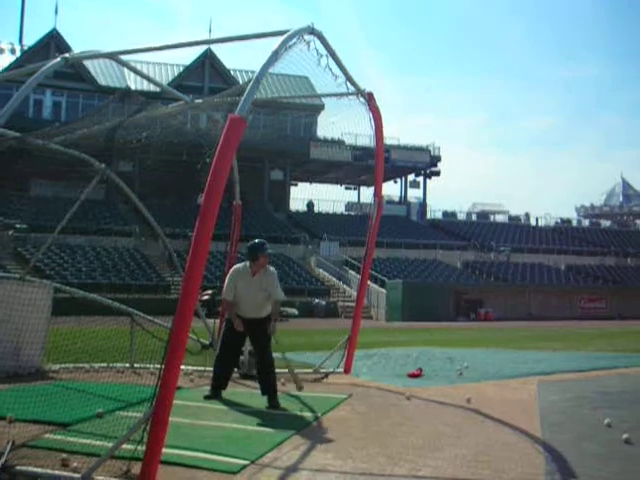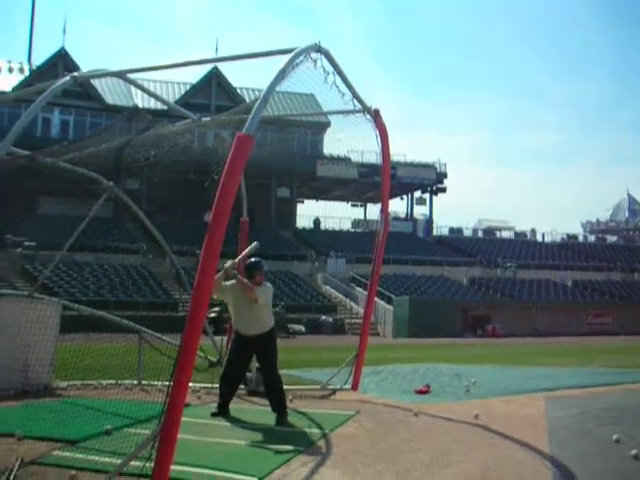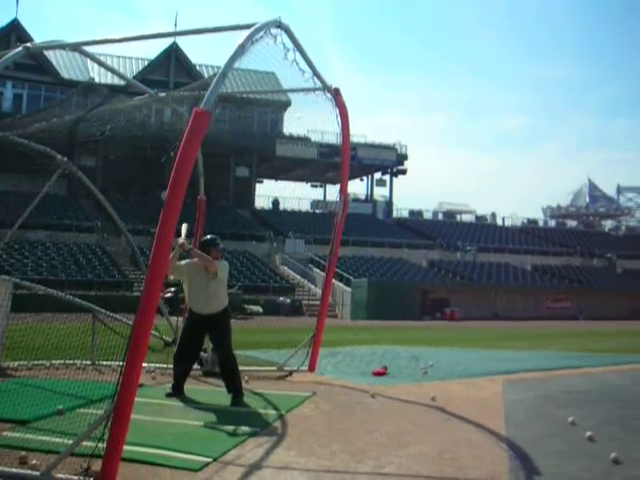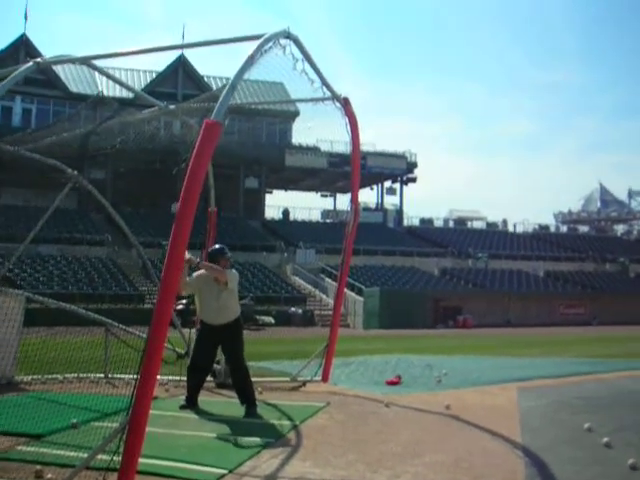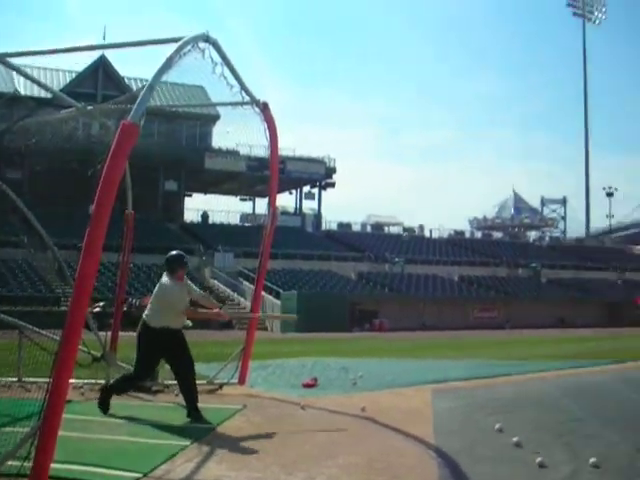
dt=0.7s
person 1, frame 1
left shoulder: (271, 273)
right shoulder: (236, 271)
left elbow: (277, 299)
right elbow: (227, 299)
left wrist: (273, 321)
right wrist: (234, 319)
left hip: (261, 321)
right hip: (237, 319)
left knee: (265, 358)
right knee: (225, 355)
left ankle: (271, 396)
right ankle: (216, 389)
person 1, frame 2
left shoulder: (267, 289)
right shoulder: (233, 287)
left elbow: (251, 292)
right elbow: (213, 288)
left wrist: (233, 274)
right wrist: (225, 272)
left hip: (265, 337)
right hip: (242, 337)
left knee: (271, 375)
right knee: (230, 373)
left ankle: (281, 413)
right ankle: (223, 406)
person 1, frame 3
left shoulder: (223, 266)
right shoulder: (189, 265)
left elbow: (210, 264)
right elbow: (169, 269)
left wrist: (189, 248)
right wrist: (178, 249)
left hip: (219, 316)
right hip: (195, 316)
left knee: (226, 355)
right knee: (183, 353)
left ankle: (237, 393)
right ankle: (177, 387)
person 1, frame 4
left shoulder: (233, 275)
right shoulder: (200, 277)
left elbow: (220, 274)
right elbow: (182, 289)
left wrist: (196, 263)
right wrist: (186, 266)
left hip: (231, 326)
right hip: (207, 327)
left knee: (237, 366)
right knee: (197, 365)
left ankle: (250, 404)
right ankle: (191, 399)
person 1, frame 5
left shoulder: (182, 281)
right shoulder: (168, 287)
left elbow: (199, 296)
right elbow: (190, 313)
left wrist: (217, 308)
right wrist: (215, 314)
left hip: (173, 332)
right hip: (153, 333)
left knee: (187, 369)
right knee: (141, 373)
left ankle: (193, 409)
right ankle: (109, 390)
